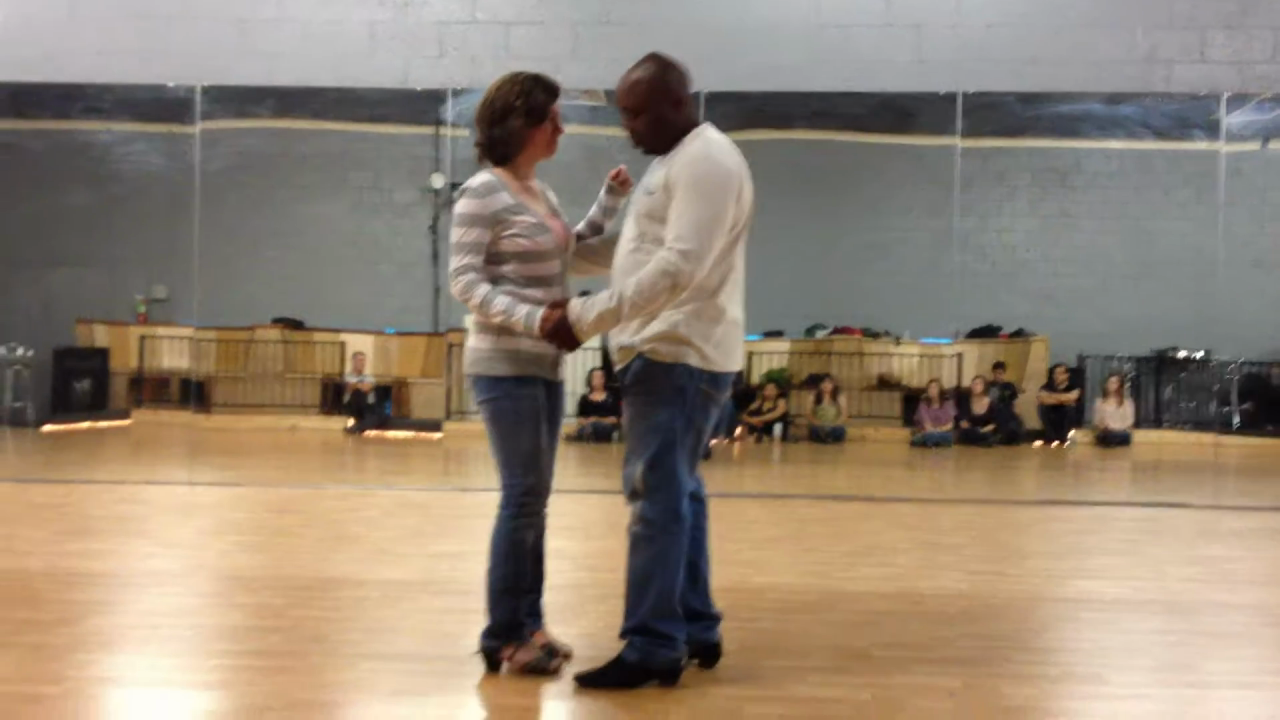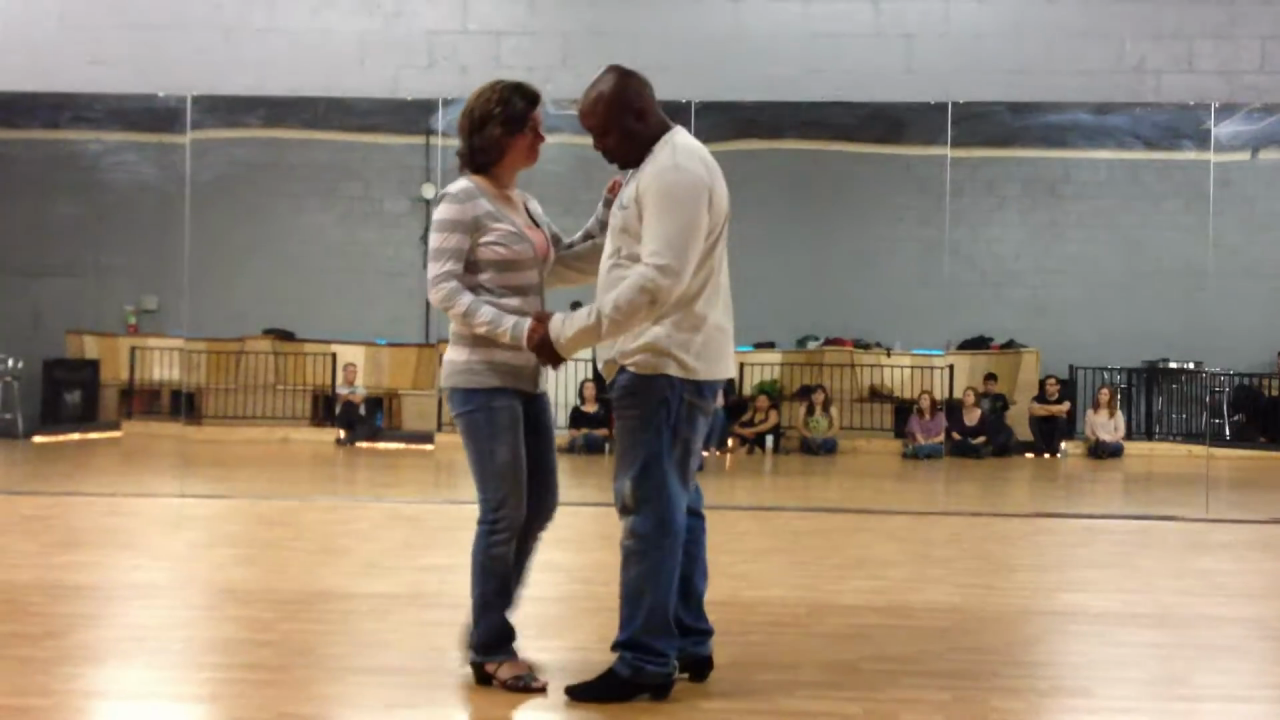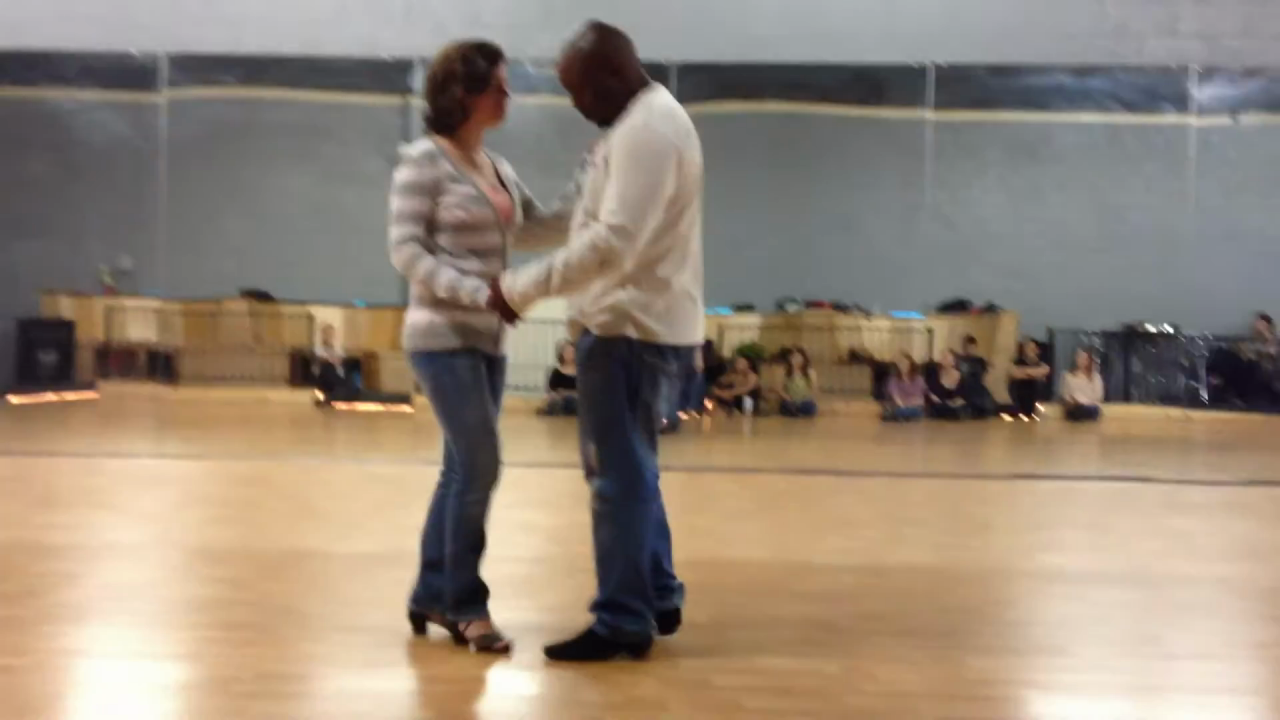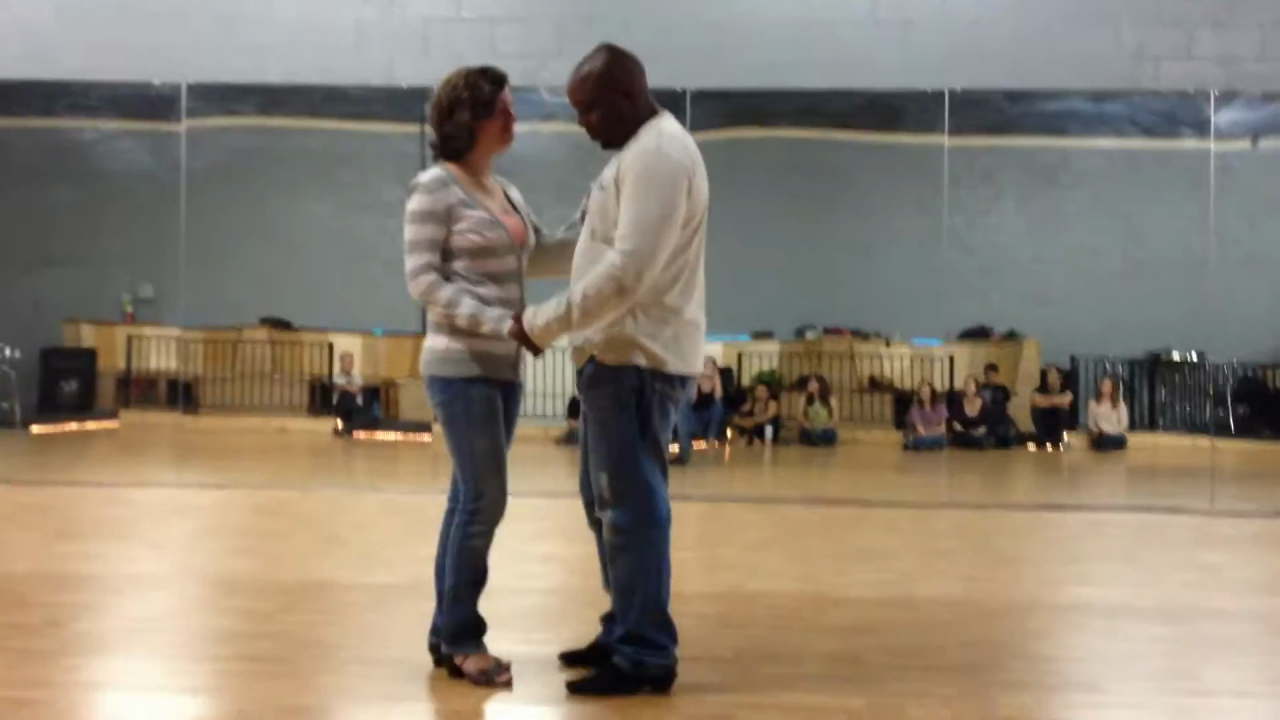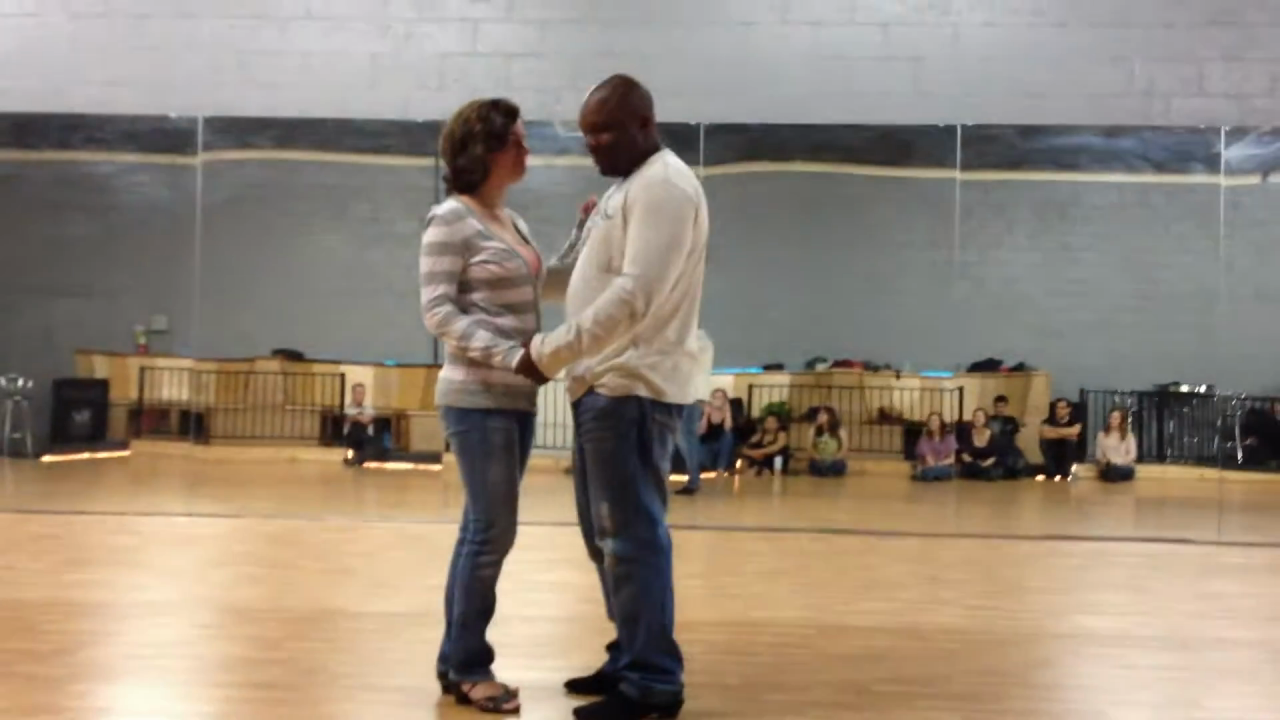
dt=0.3s
person 1, frame 1
left shoulder: (706, 160)
right shoulder: (675, 162)
left elbow: (679, 267)
left wrist: (584, 317)
right wrist: (586, 315)
left hip: (679, 356)
right hip: (665, 351)
left knee: (655, 494)
right knee: (675, 492)
left ankle: (653, 646)
right ankle: (696, 630)
person 1, frame 2
left shoulder: (676, 168)
right shoulder: (660, 166)
left elbow: (658, 282)
left wrist: (567, 333)
right wrist: (569, 328)
left hip: (665, 365)
right hip: (666, 362)
left knee: (648, 509)
right knee: (675, 506)
left ankle: (645, 661)
right ankle: (688, 642)
person 1, frame 3
left shoulder: (648, 129)
right shoulder: (643, 121)
left elbow: (612, 242)
left wrist: (520, 288)
right wrist: (528, 284)
left hip: (633, 327)
right hip: (639, 322)
left knee: (618, 471)
right knee: (630, 465)
left ankle: (623, 619)
right ankle: (656, 596)
person 1, frame 4
left shoulder: (659, 154)
right shoulder: (637, 152)
left elbow: (629, 270)
left wrist: (542, 322)
right wrist: (554, 321)
left hip: (637, 357)
right hip: (618, 352)
left knee: (630, 505)
right knee: (611, 501)
left ankle: (645, 655)
right ankle: (628, 632)
person 1, frame 5
left shoulder: (664, 186)
right shoulder: (630, 187)
left elbow: (635, 297)
left wrist: (550, 351)
right wrist: (557, 352)
left hip: (634, 388)
right hip: (606, 384)
left knee: (632, 535)
right knee: (609, 533)
right ankle: (631, 660)
person 2, frame 1
left shoulder: (540, 192)
right shoulder: (483, 193)
left elbow: (573, 256)
right elbow: (464, 280)
left wrist: (609, 201)
right wrist: (530, 319)
left hip: (543, 366)
right hip: (504, 365)
left knee: (533, 497)
right knee: (523, 496)
left ankle: (527, 621)
right ankle: (504, 633)
person 2, frame 2
left shoulder: (527, 206)
right shoulder: (461, 199)
left elbow: (567, 265)
right elbow: (443, 288)
left wrist: (608, 216)
right wrist: (517, 329)
left hip: (526, 379)
right hip: (481, 378)
left knee: (538, 506)
right knee: (505, 512)
left ankle: (489, 628)
right ankle: (491, 648)
person 2, frame 3
left shoulder: (498, 168)
right shoulder: (423, 161)
left elbow: (538, 229)
right elbow: (405, 250)
right wrist: (477, 292)
left hip: (486, 340)
right hip: (443, 337)
left knee: (464, 470)
right knee: (477, 467)
left ankle: (432, 596)
right ankle: (463, 604)
person 2, frame 4
left shoulder: (506, 191)
right shoulder: (435, 187)
left elbow: (545, 257)
right elbow: (422, 278)
right wrist: (495, 321)
left hip: (502, 366)
right hip: (460, 366)
left knee: (472, 499)
right knee: (483, 500)
left ankle: (449, 632)
right ankle: (460, 638)
person 2, frame 5
left shoulder: (511, 221)
right shoulder: (451, 219)
left elbow: (543, 287)
right elbow: (438, 311)
right wrist: (510, 355)
left hip: (516, 397)
right hip: (477, 397)
left knee: (484, 530)
right knee: (492, 531)
left ankle: (456, 659)
right ankle: (469, 667)
